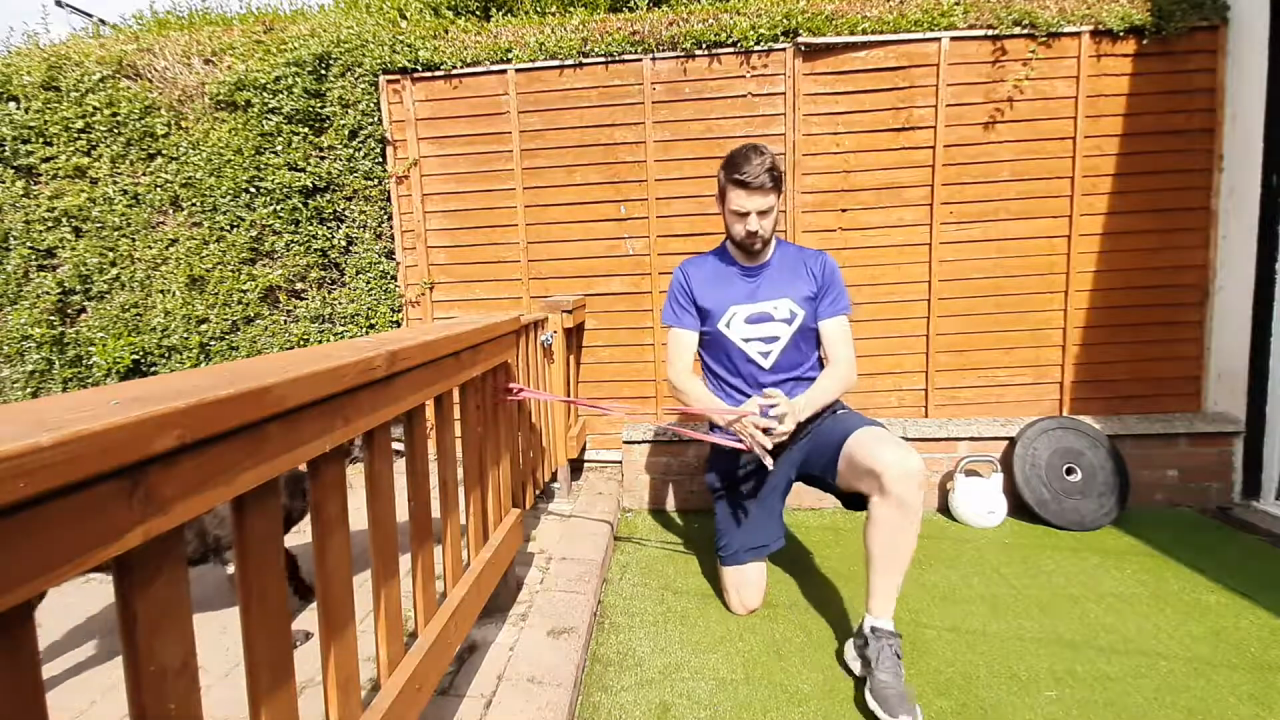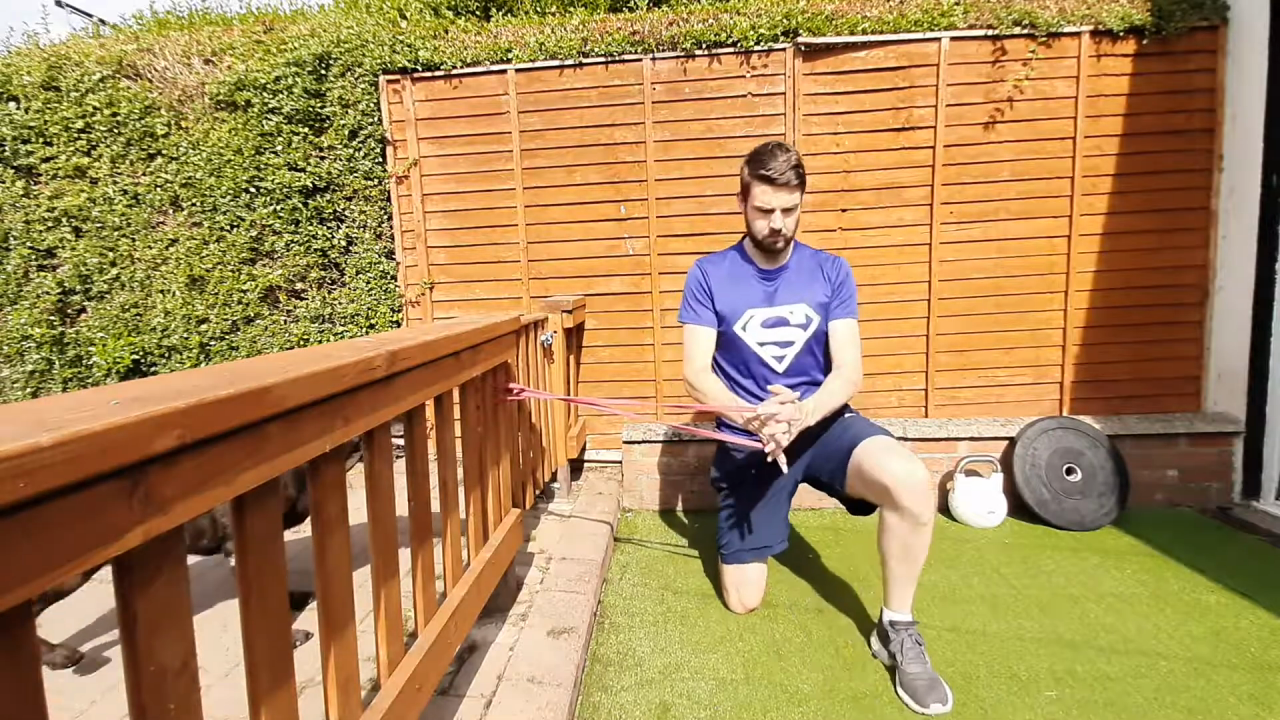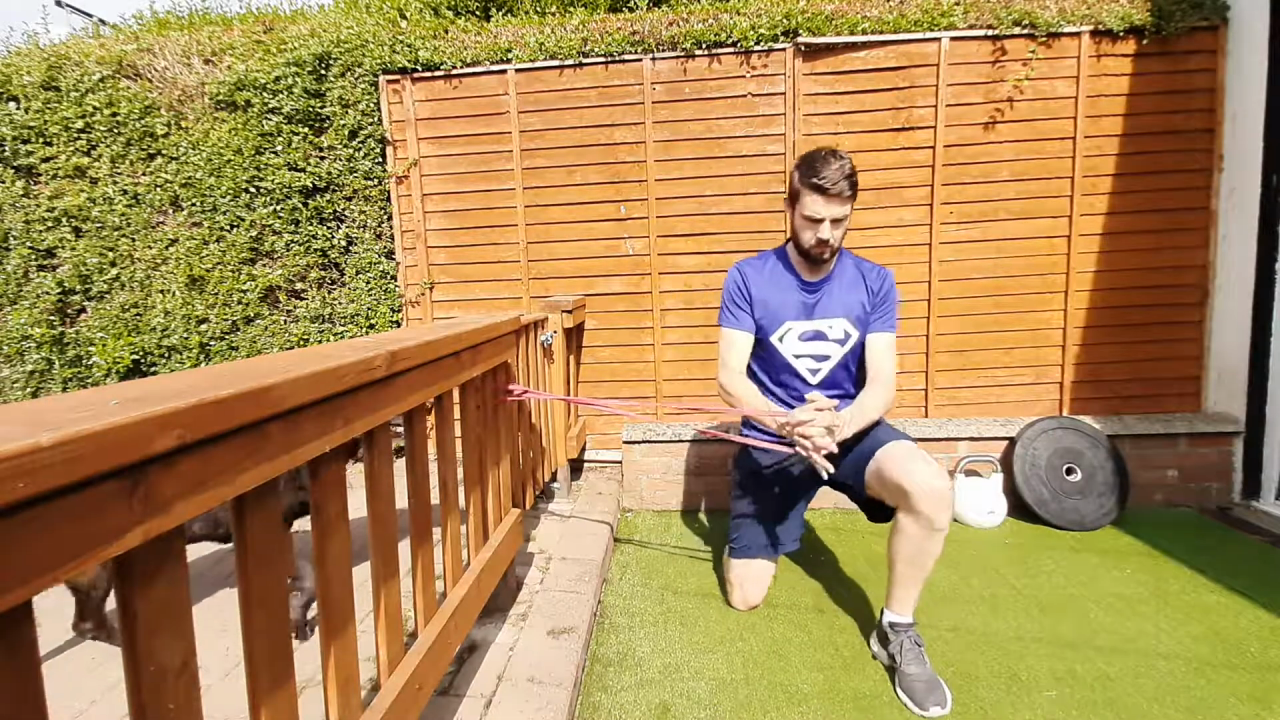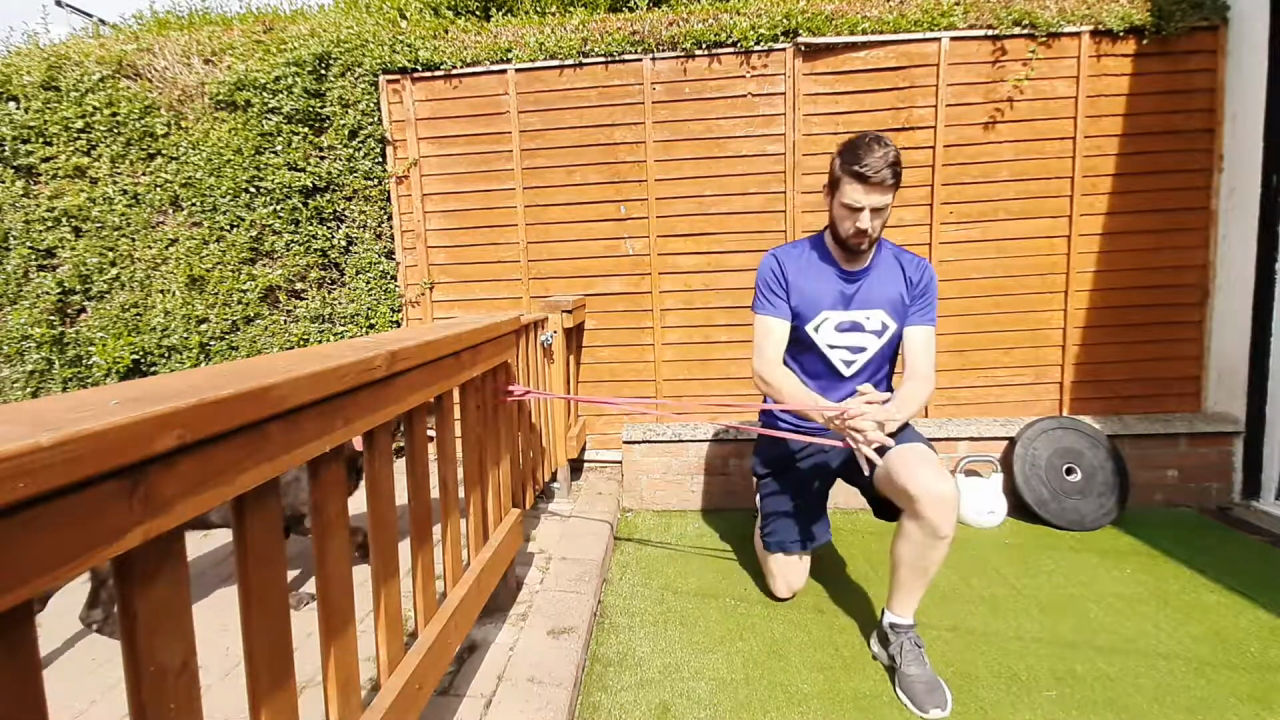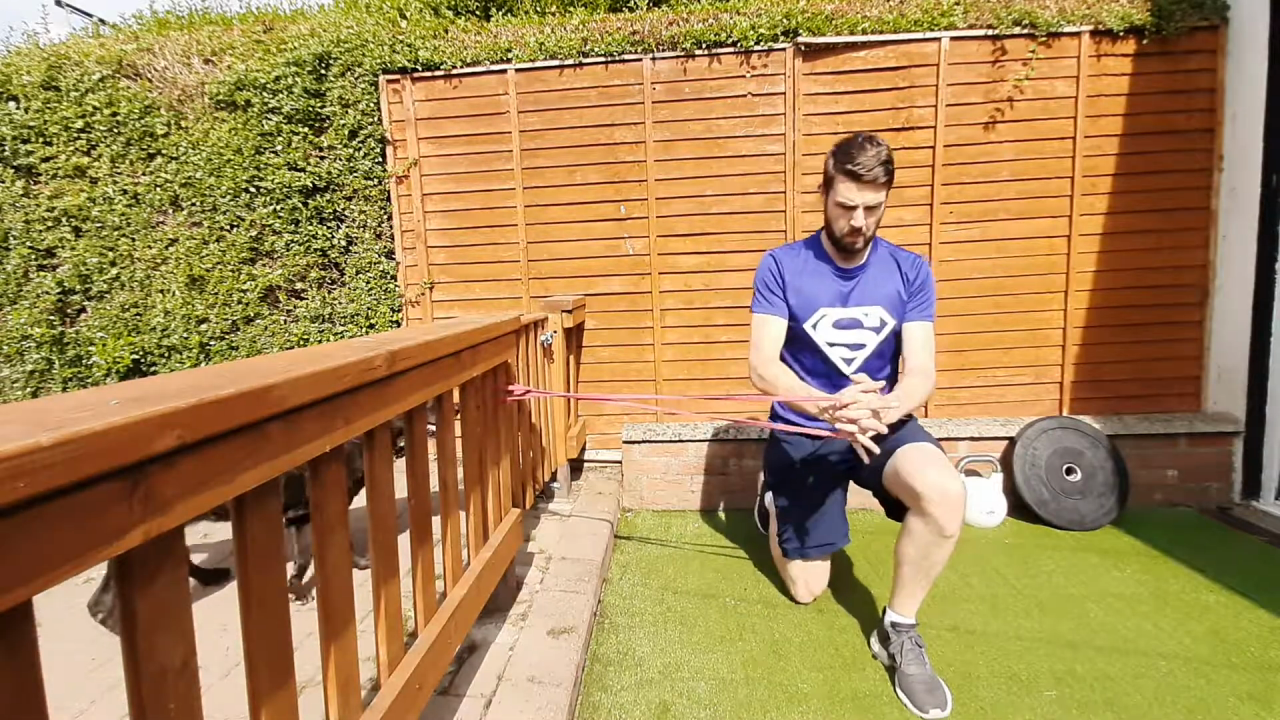
dt=0.2s
person 1, frame 1
left shoulder: (815, 267)
right shoulder: (693, 277)
left elbow: (843, 367)
right elbow: (680, 374)
left wrist: (793, 411)
right wrist: (733, 417)
left hip: (814, 418)
right hip: (737, 435)
left knee: (902, 468)
right knee: (743, 600)
left ankle: (877, 638)
right ankle: (740, 527)
person 1, frame 2
left shoulder: (830, 272)
right shoulder: (709, 275)
left elbow: (848, 370)
right elbow: (696, 372)
left wrist: (800, 415)
right wrist: (752, 418)
left hip: (823, 422)
right hip: (746, 439)
left knee: (912, 482)
right knee: (742, 599)
left ankle: (897, 628)
right ankle: (741, 524)
person 1, frame 3
left shoulder: (874, 282)
right shoulder: (749, 277)
left elbow: (883, 382)
right elbow: (729, 377)
left wrist: (839, 426)
right wrist: (789, 424)
left hip: (848, 428)
right hip: (769, 441)
left knee: (930, 487)
right knee: (745, 596)
left ankle: (896, 629)
right ankle: (750, 520)
person 1, frame 4
left shoulder: (913, 273)
right shoulder: (783, 266)
left elbow: (921, 375)
right elbow: (765, 368)
left wrist: (884, 418)
right wrist: (832, 416)
left hip: (876, 422)
right hip: (792, 430)
left knee: (937, 495)
right knee: (784, 585)
left ankle: (897, 630)
right ankle: (770, 510)
person 1, frame 5
left shoulder: (911, 271)
right shoulder: (782, 266)
left elbow: (921, 372)
right elbow: (764, 366)
left wrist: (882, 411)
right wrist: (829, 407)
left hip: (882, 420)
right hip: (801, 431)
left knee: (944, 493)
right knee: (806, 590)
left ankle: (898, 630)
right ankle: (774, 505)
